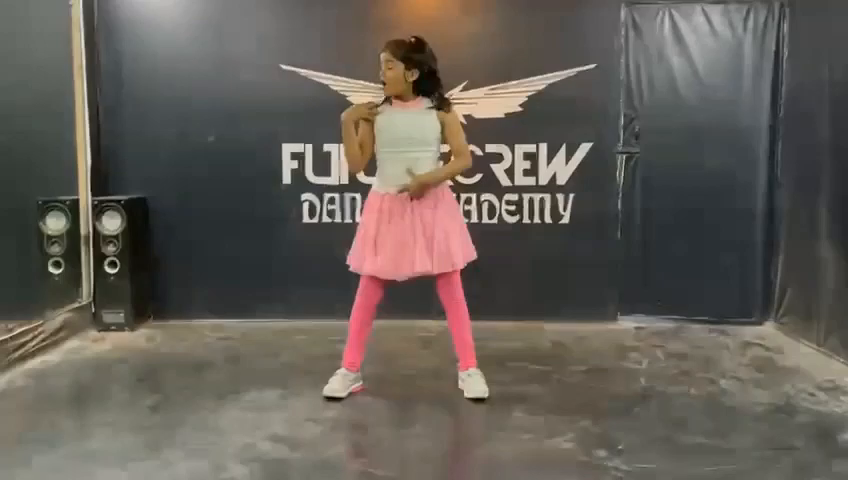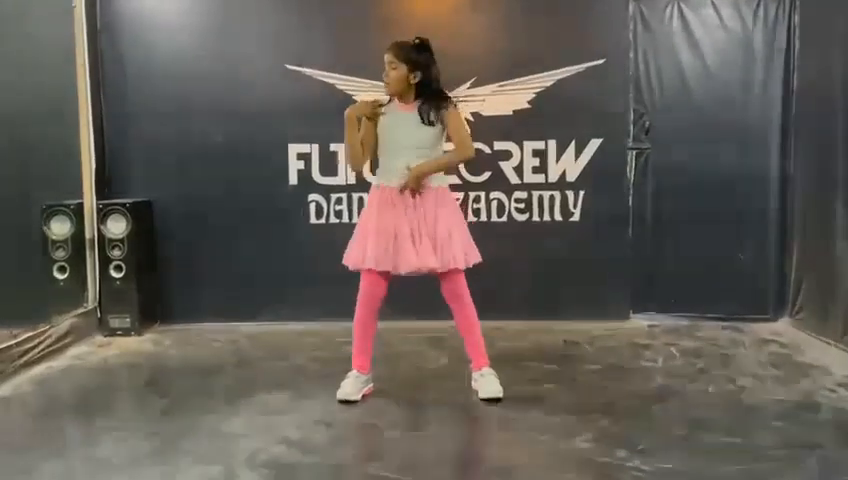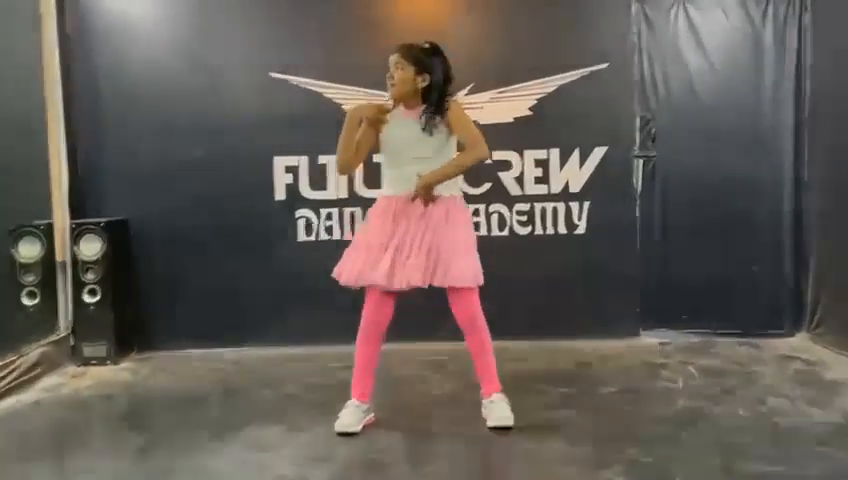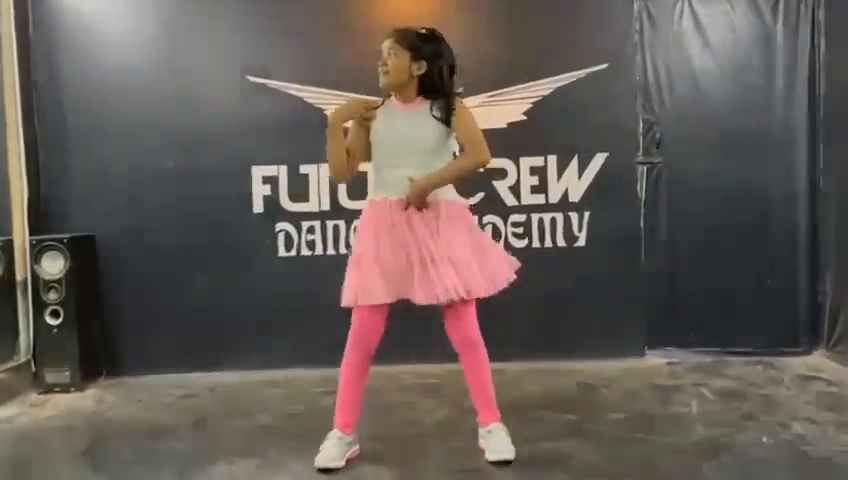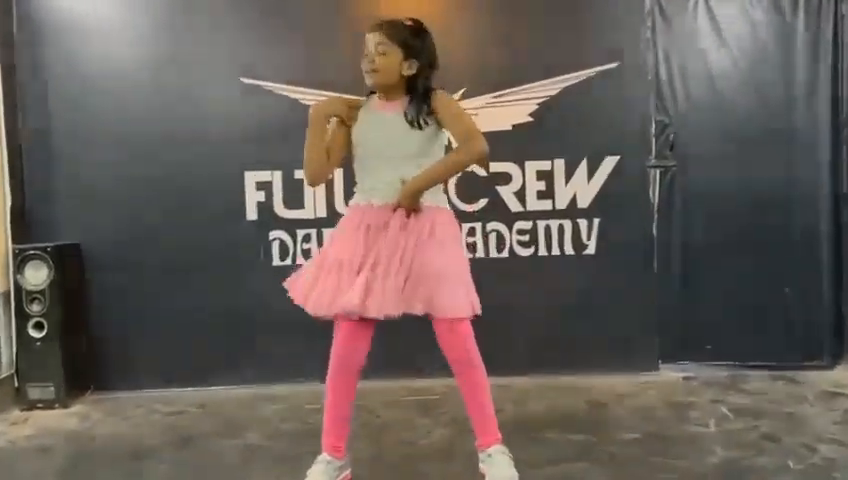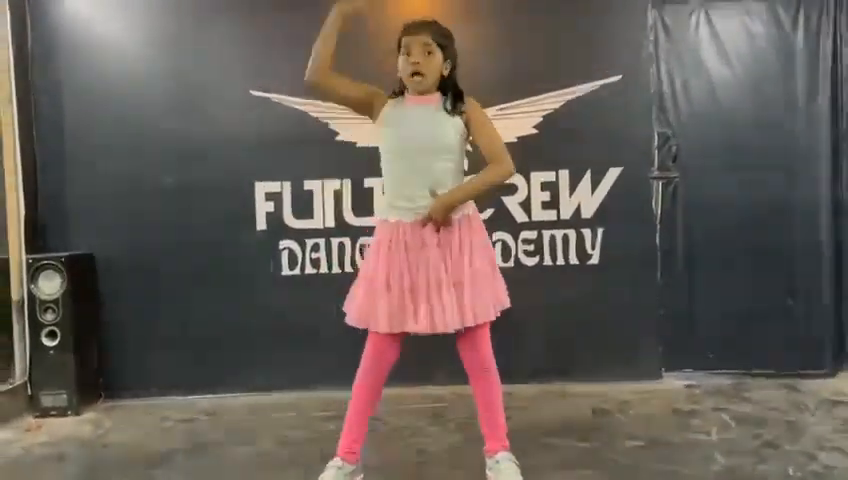
dt=0.4s
person 1, frame 1
left shoulder: (439, 108)
right shoulder: (375, 114)
left elbow: (464, 158)
right elbow: (356, 165)
left wrist: (429, 179)
right wrist: (348, 121)
left hip: (433, 206)
right hip: (386, 208)
left knee: (451, 291)
right knee: (368, 292)
left ankle: (468, 369)
right ankle: (349, 370)
person 1, frame 2
left shoulder: (440, 107)
right shoulder: (377, 112)
left elbow: (465, 149)
right elbow: (356, 162)
left wrist: (421, 171)
right wrist: (352, 118)
left hip: (432, 203)
right hip: (387, 205)
left knee: (456, 291)
right knee: (370, 292)
left ankle: (481, 369)
right ankle: (360, 372)
person 1, frame 3
left shoulder: (446, 110)
right shoulder: (380, 118)
left elbow: (479, 150)
right elbow: (345, 165)
left wrist: (435, 177)
right wrist: (352, 122)
left hip: (441, 214)
right hip: (391, 217)
left knee: (468, 311)
right knee: (375, 312)
left ankle: (493, 395)
right ankle: (360, 401)
person 1, frame 4
left shoulder: (449, 106)
right shoulder: (371, 113)
left elbow: (478, 155)
right elbow: (341, 172)
left wrist: (426, 184)
right wrist: (336, 123)
left hip: (441, 221)
right hip: (385, 224)
left knee: (464, 330)
right knee: (363, 333)
left ankle: (490, 424)
right ankle: (343, 433)
person 1, frame 5
left shoulder: (434, 104)
right shoulder: (353, 113)
left elbow: (477, 148)
right elbow: (315, 175)
left wrist: (420, 184)
right wrist: (318, 119)
left hip: (427, 229)
right hip: (364, 231)
left knee: (460, 346)
right knee: (347, 349)
person 1, frame 6
left shoulder: (464, 110)
right shoulder: (381, 106)
left elbow: (503, 167)
right elbow: (317, 77)
left wrist: (454, 200)
left hip: (455, 235)
right hip: (396, 238)
left knee: (477, 350)
right knee: (379, 355)
